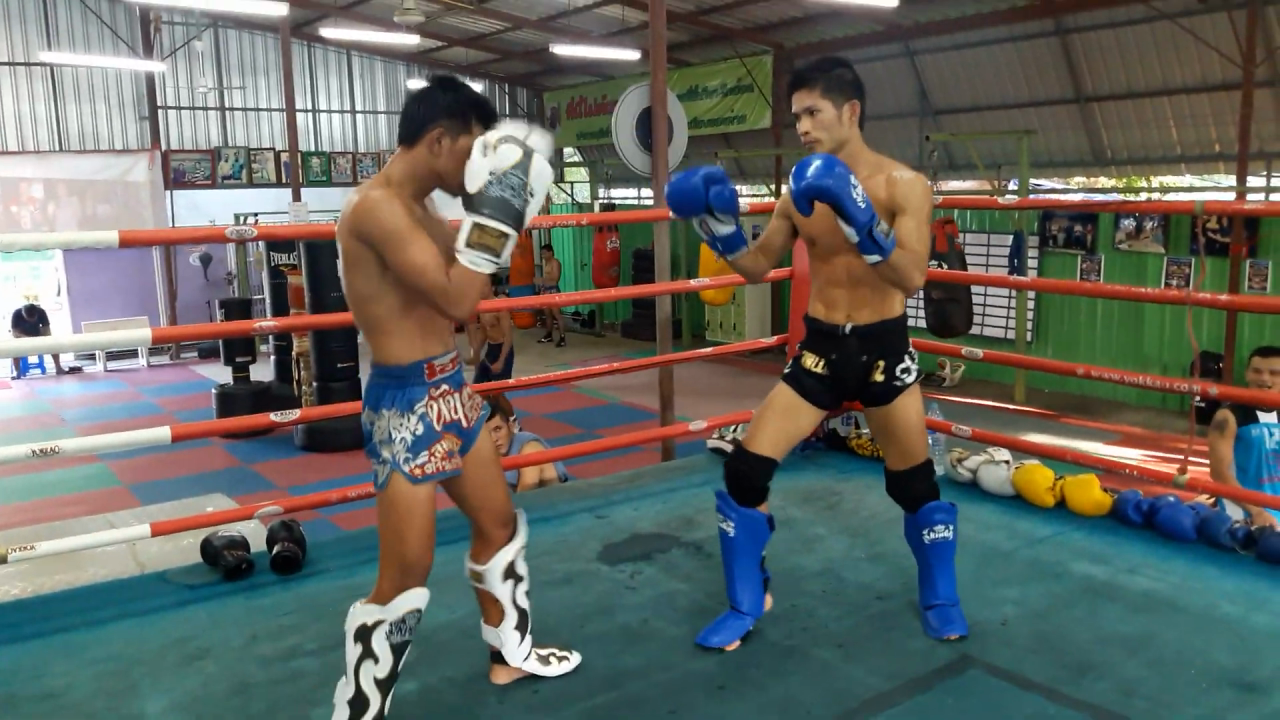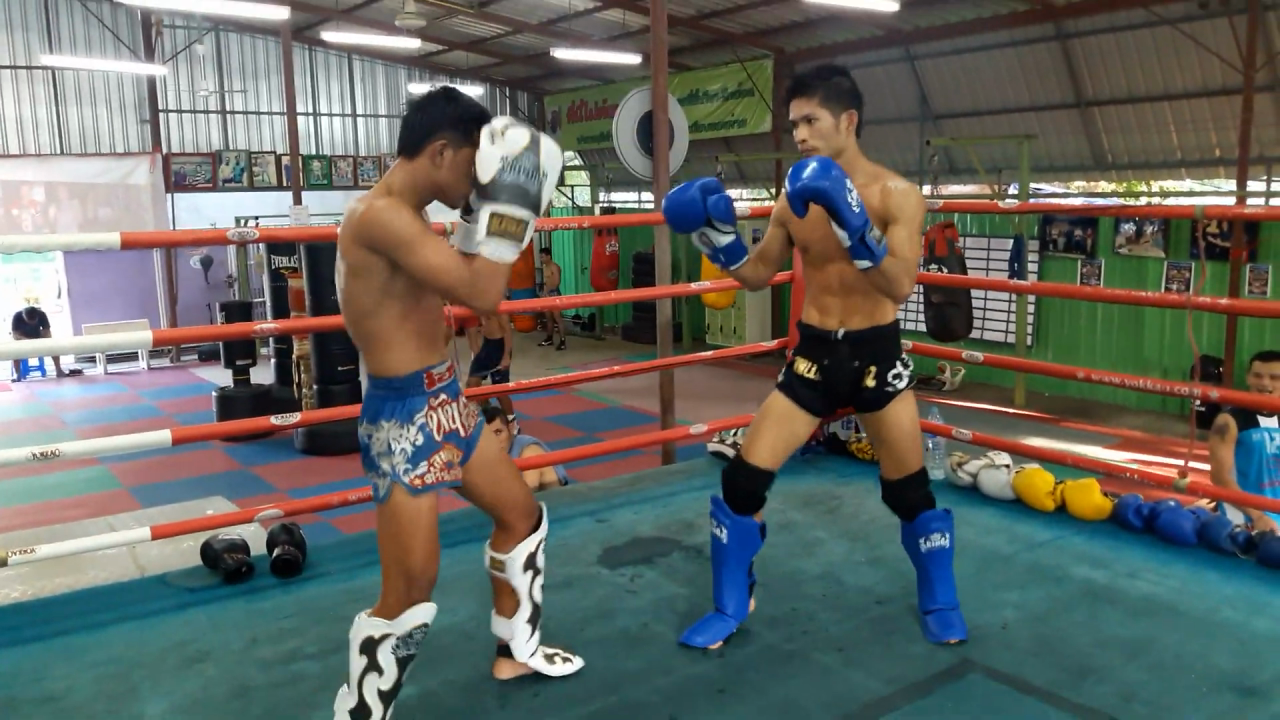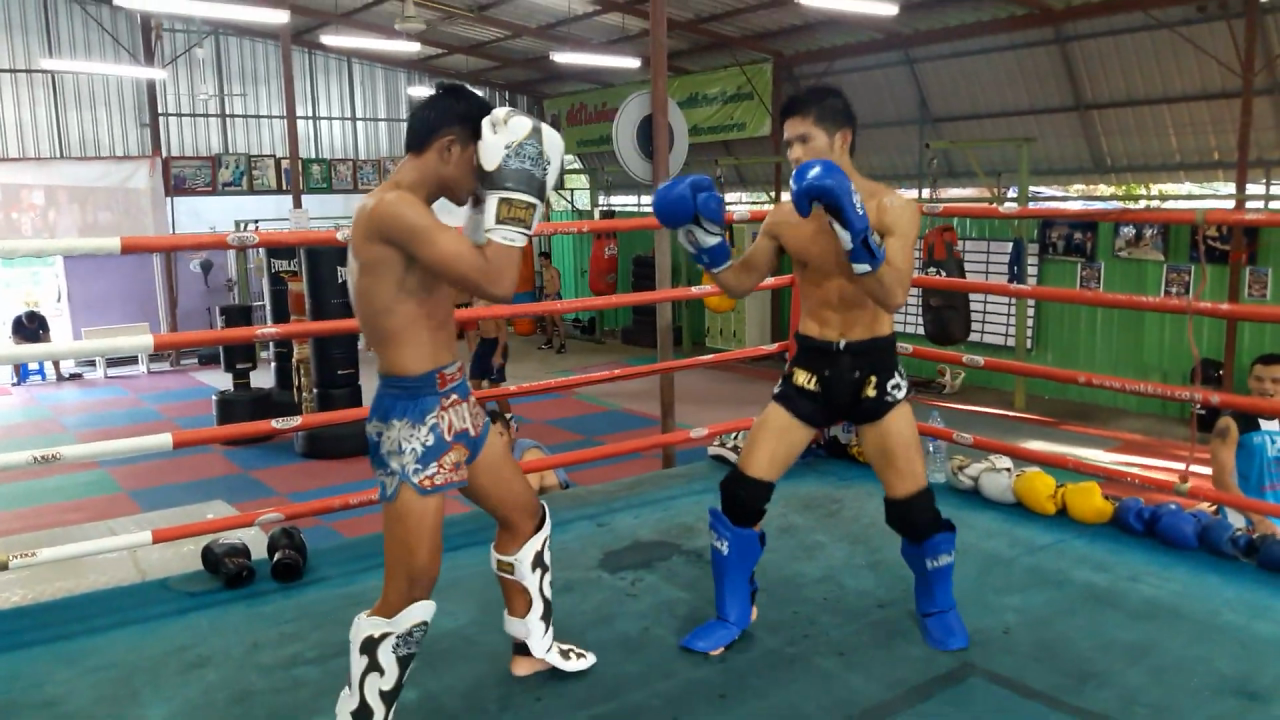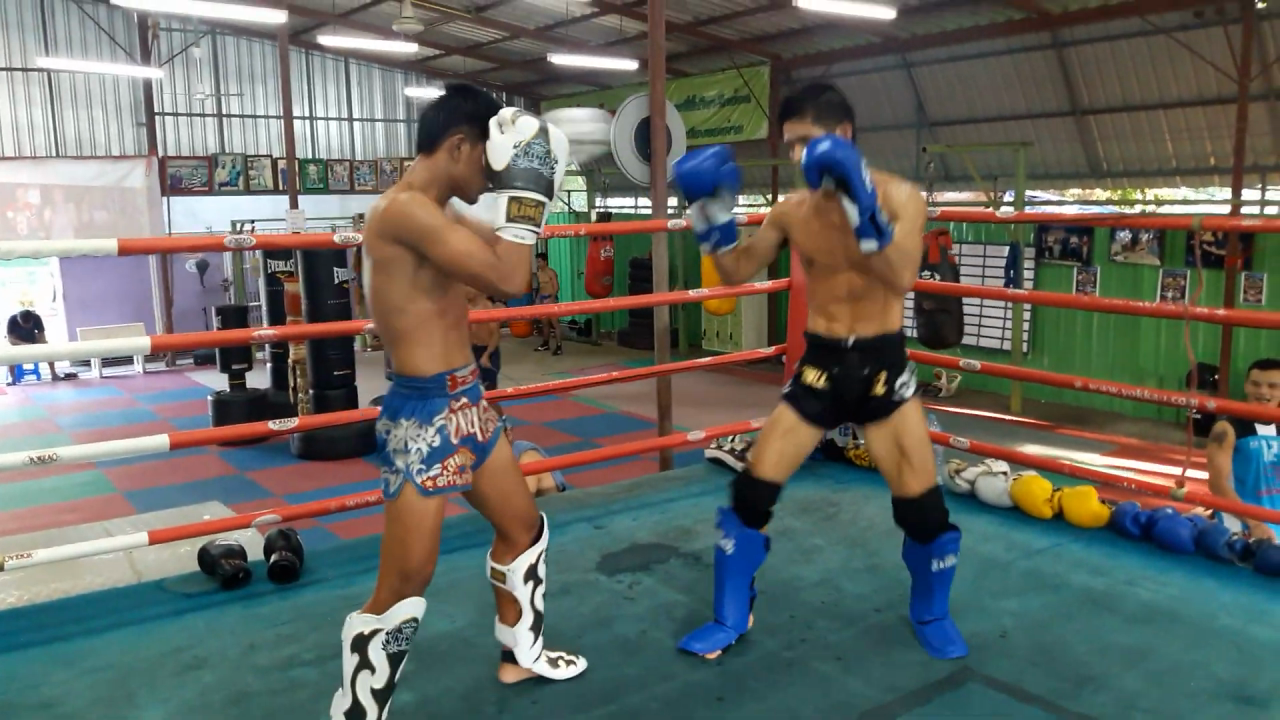
dt=0.1s
person 1, frame 1
left shoulder: (413, 204)
right shoulder: (376, 206)
left elbow: (453, 273)
right elbow: (460, 300)
left wrist: (492, 202)
right wrist: (495, 202)
left hip: (450, 393)
right hip: (405, 405)
left knee: (499, 527)
right knee: (404, 583)
left ankle: (510, 649)
person 1, frame 2
left shoulder: (408, 212)
right shoulder: (379, 215)
left elbow: (462, 274)
right elbow: (483, 295)
left wrist: (495, 202)
right wrist: (510, 194)
left hip: (446, 402)
right hip: (404, 416)
left knee: (523, 517)
right knee: (409, 596)
left ankle: (516, 646)
person 1, frame 3
left shoulder: (412, 209)
right shoulder: (392, 210)
left elbow: (471, 264)
right elbow: (497, 282)
left wrist: (515, 187)
right wrist: (515, 185)
left hip: (456, 402)
right hip: (413, 414)
left knee: (526, 518)
right knee: (409, 594)
left ankle: (532, 643)
person 1, frame 4
left shoulder: (429, 210)
right shoulder: (406, 209)
left elbow: (486, 249)
right elbow: (508, 279)
left wrist: (531, 181)
right wrist: (524, 183)
left hip: (466, 403)
right hip: (423, 414)
left knee: (524, 529)
right knee: (402, 592)
left ankle: (520, 652)
person 2, frame 1
left shoulder: (904, 186)
right shoulder: (798, 192)
left elbow: (911, 279)
right elbow: (757, 267)
left wrist: (859, 218)
right wrist: (716, 221)
left hip: (883, 350)
right hip: (818, 349)
left knee: (915, 484)
right knee: (745, 469)
left ankle: (940, 598)
right ankle: (745, 605)
person 2, frame 2
left shoulder: (897, 195)
right shoulder: (793, 199)
left elbow: (900, 287)
right elbow: (756, 277)
left wrist: (853, 223)
right wrist: (716, 232)
left hip: (876, 356)
right hip: (812, 355)
left knee: (910, 492)
right knee: (743, 478)
left ankle: (939, 603)
right ankle: (730, 608)
person 2, frame 3
left shoulder: (892, 209)
right shoulder: (785, 216)
left elbow: (891, 295)
right elbow: (737, 282)
left wrist: (852, 226)
right wrist: (698, 232)
left hip: (874, 369)
right hip: (810, 368)
left knee: (915, 511)
right knee: (741, 492)
left ankle: (938, 608)
right ankle: (733, 614)
person 2, frame 4
left shoulder: (899, 196)
right shoulder: (792, 210)
left elbow: (900, 280)
right elbow: (737, 271)
left wrist: (861, 205)
right wrist: (713, 210)
left hip: (882, 365)
right hip: (819, 365)
left knee: (922, 509)
right knee: (751, 493)
left ankle: (931, 614)
right ankle: (730, 618)
